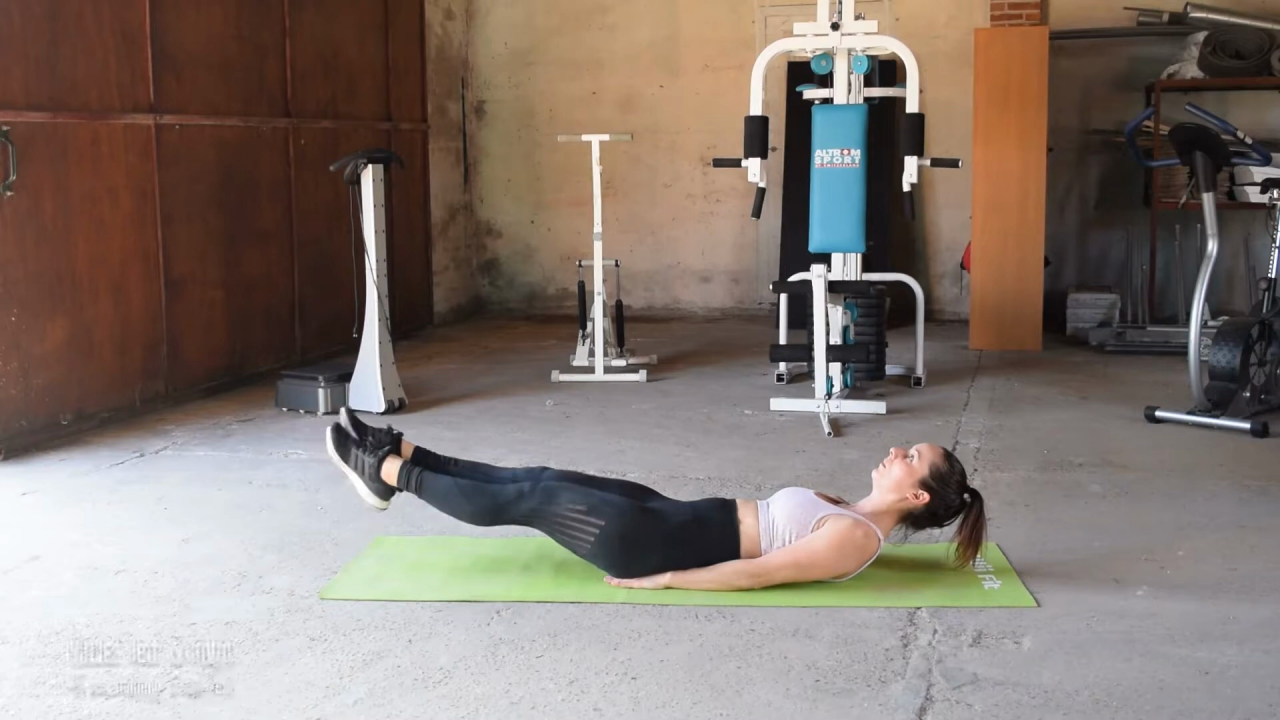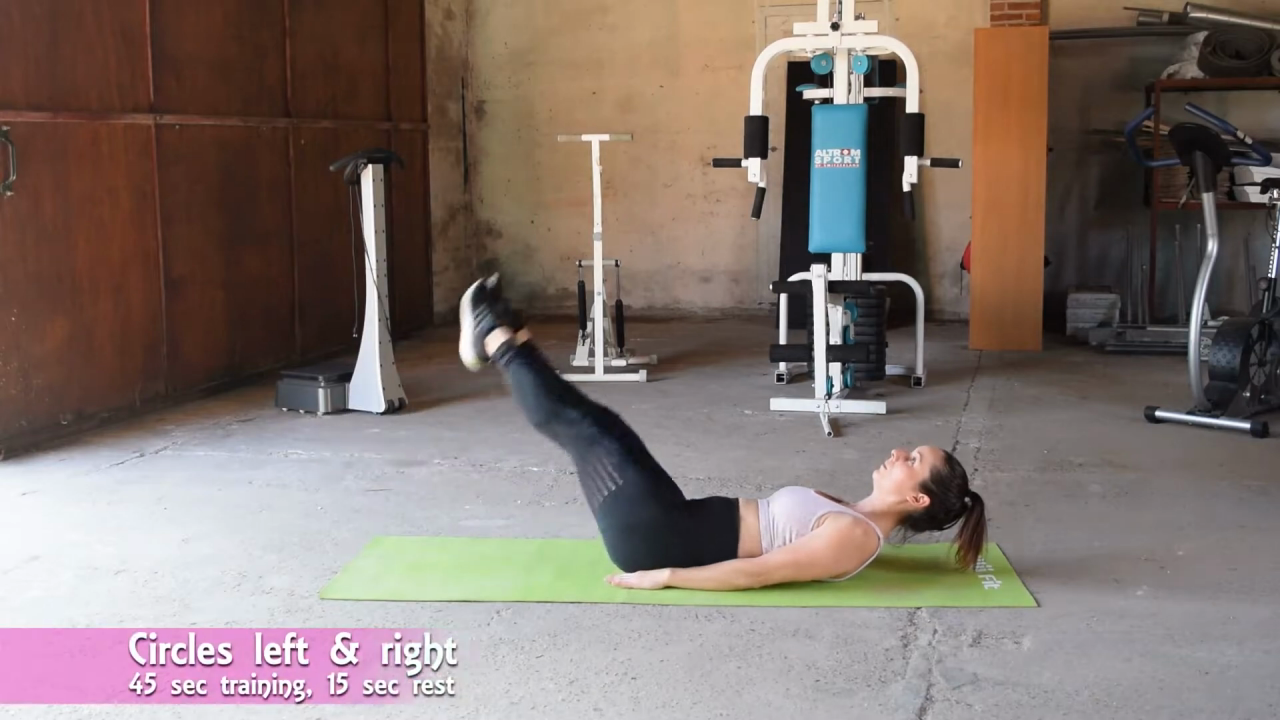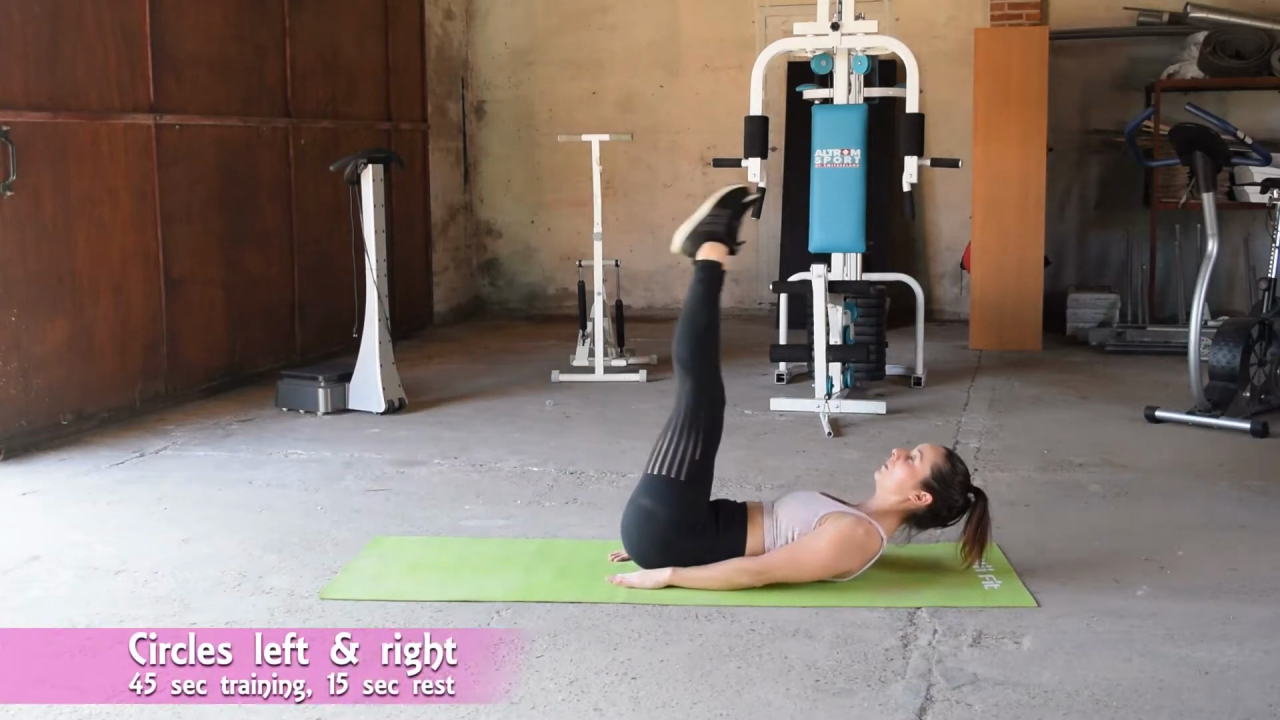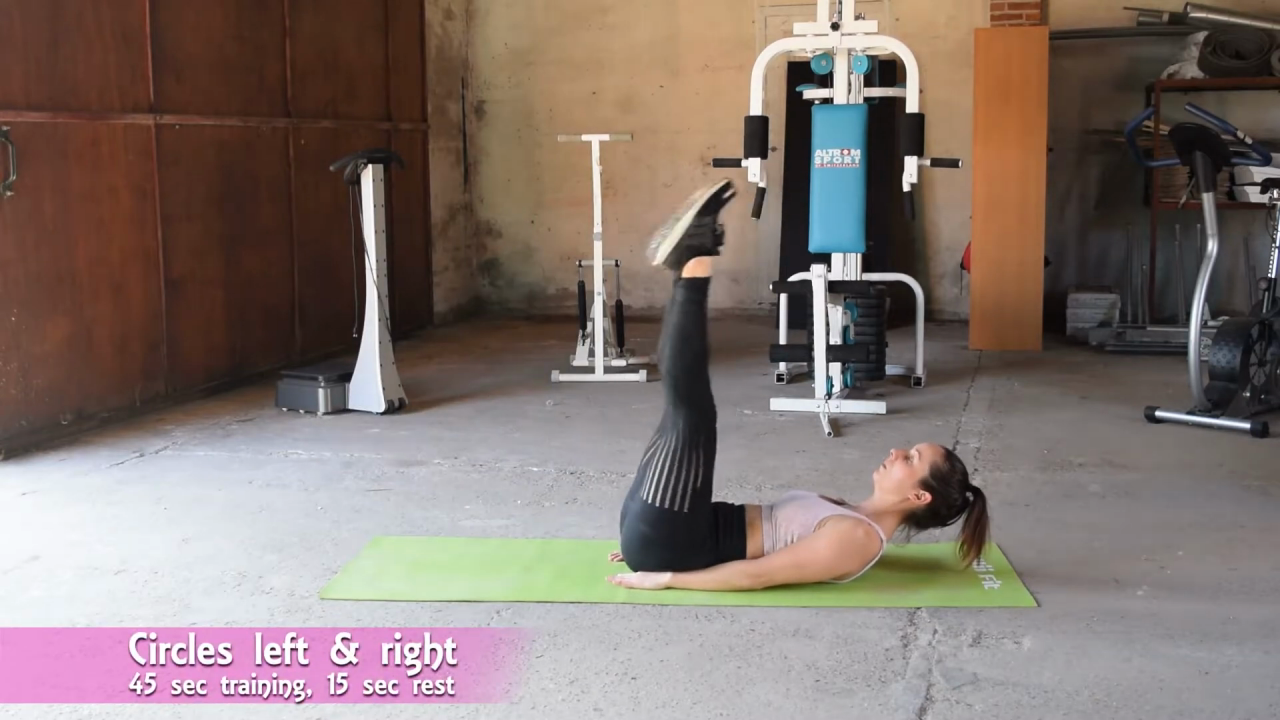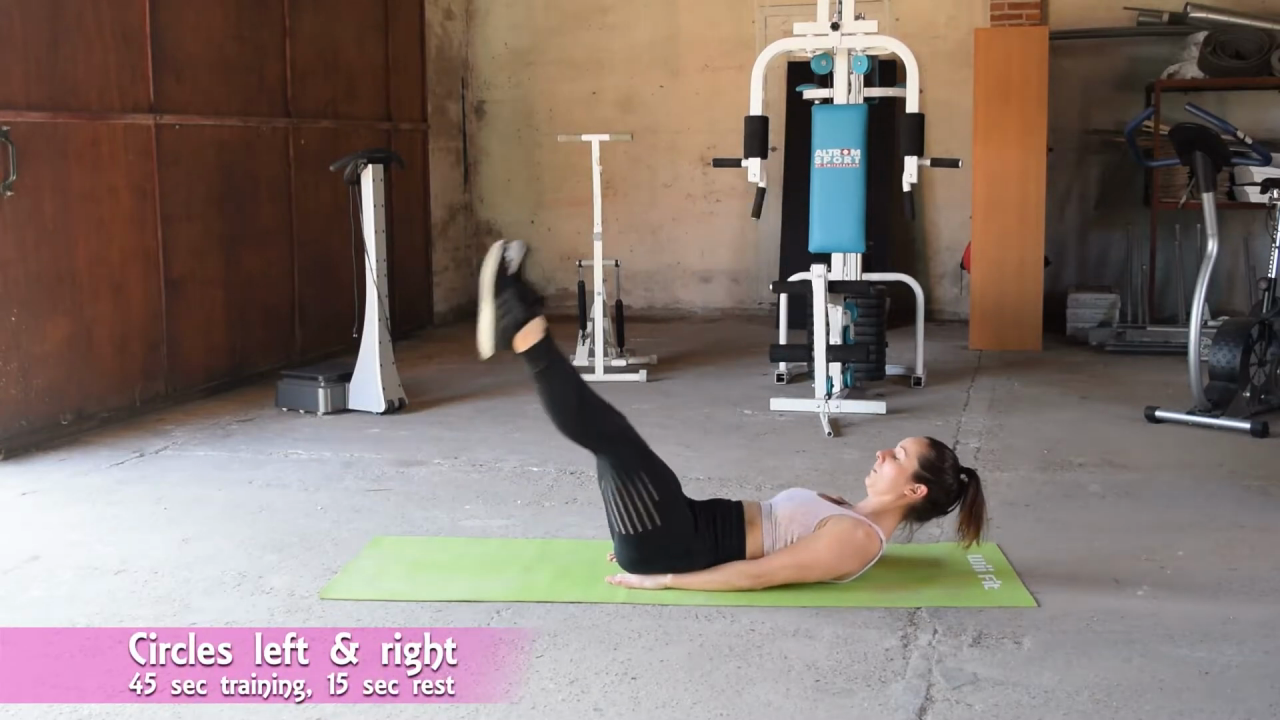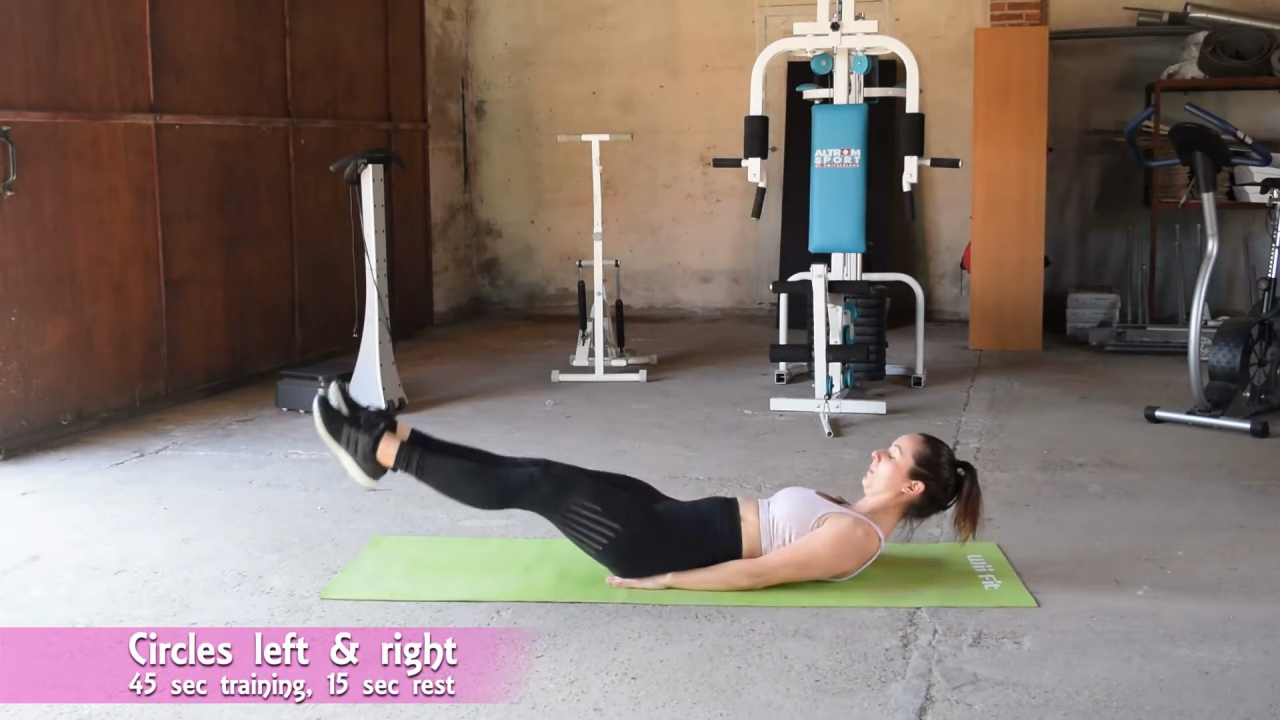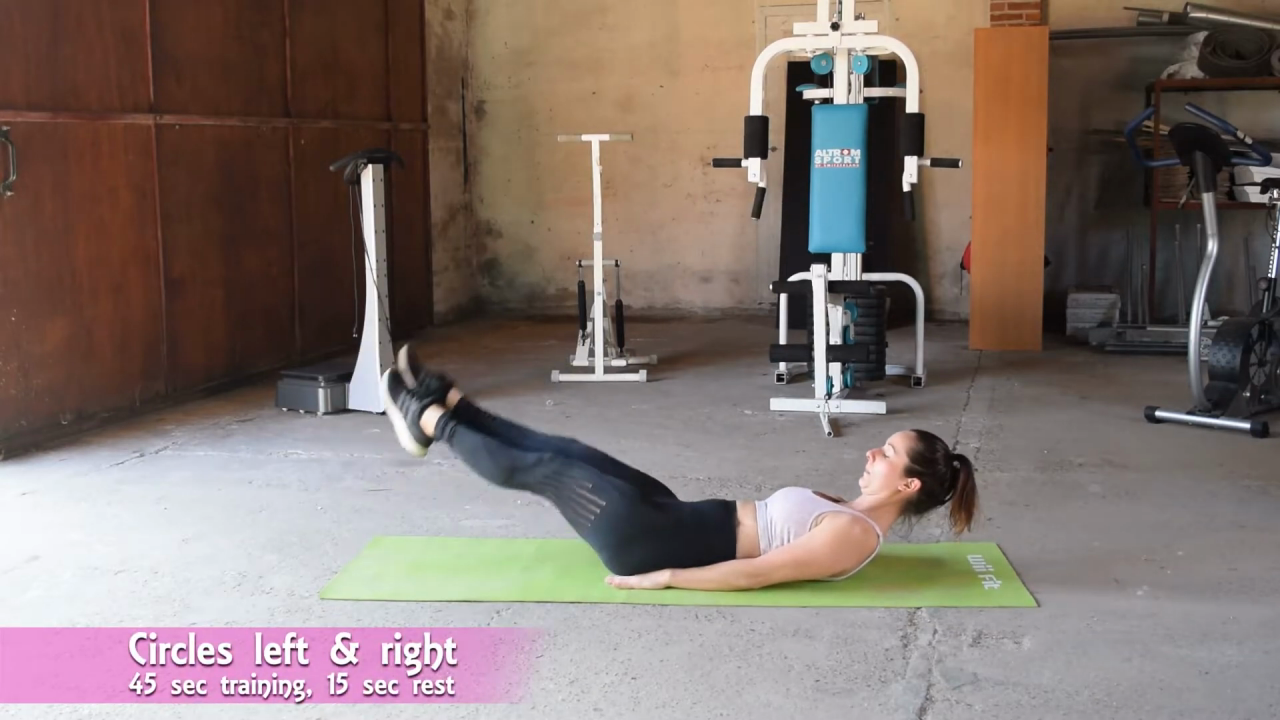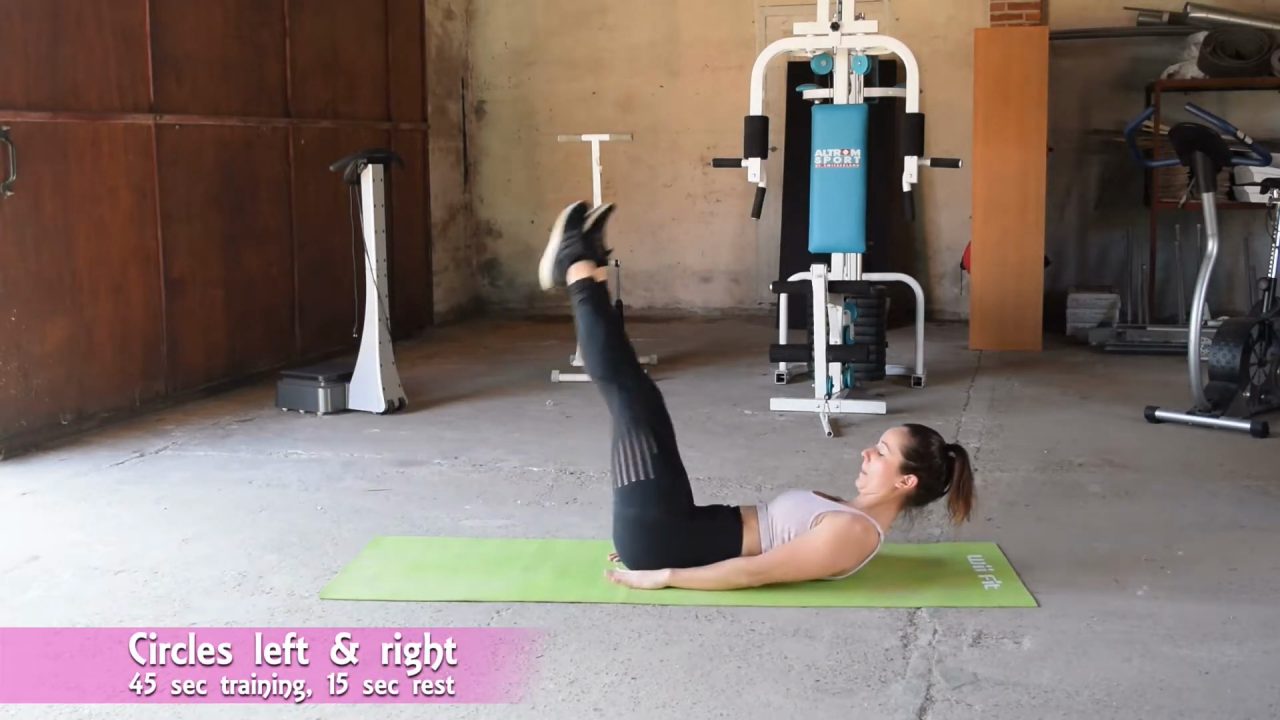
dt=0.3s
person 1, frame 1
left shoulder: (856, 537)
right shoulder: (848, 513)
left elbow: (759, 572)
left wrist: (663, 578)
left hip: (665, 543)
right hip: (679, 516)
left knee: (535, 499)
right knee: (547, 481)
left ankle: (392, 472)
right ankle: (396, 455)
person 1, frame 2
left shoulder: (853, 539)
right shoulder: (850, 516)
left elbow: (756, 571)
left wrist: (665, 576)
left hip: (658, 542)
right hip: (682, 527)
left knee: (583, 430)
right knee: (598, 422)
left ankle: (497, 340)
right ankle: (507, 340)
person 1, frame 3
left shoulder: (857, 536)
right shoulder: (853, 515)
left elbow: (760, 572)
left wrist: (664, 575)
left hip: (666, 541)
left knee: (699, 388)
left ankle: (712, 248)
right ankle: (710, 250)
person 1, frame 4
left shoulder: (858, 538)
right shoulder: (851, 513)
left elbow: (761, 573)
left wrist: (664, 576)
left hip: (664, 545)
left knee: (691, 410)
left ankle: (696, 259)
right ankle: (691, 262)
person 1, frame 5
left shoulder: (859, 539)
right shoulder: (849, 513)
left elbow: (759, 573)
left wrist: (664, 578)
left hip: (672, 549)
right hip: (694, 526)
left knee: (608, 437)
left ankle: (522, 327)
right ankle: (524, 325)
person 1, frame 6
left shoulder: (855, 536)
right shoulder: (847, 510)
left elbow: (758, 573)
left wrist: (664, 577)
left hip: (670, 540)
right hip: (679, 520)
left knee: (541, 484)
right knee: (543, 475)
left ankle: (383, 451)
right ankle: (389, 439)
person 1, frame 7
left shoulder: (854, 535)
right shoulder: (851, 513)
left elbow: (758, 572)
left wrist: (663, 577)
left hip: (663, 544)
right hip: (689, 521)
left knee: (548, 469)
right knee: (566, 455)
left ankle: (432, 418)
right ankle: (444, 404)
person 1, frame 8
left shoulder: (854, 534)
right shoulder: (851, 512)
left elbow: (752, 573)
left wrist: (661, 575)
left hip: (659, 544)
right hip: (683, 530)
left knee: (627, 390)
left ankle: (579, 271)
